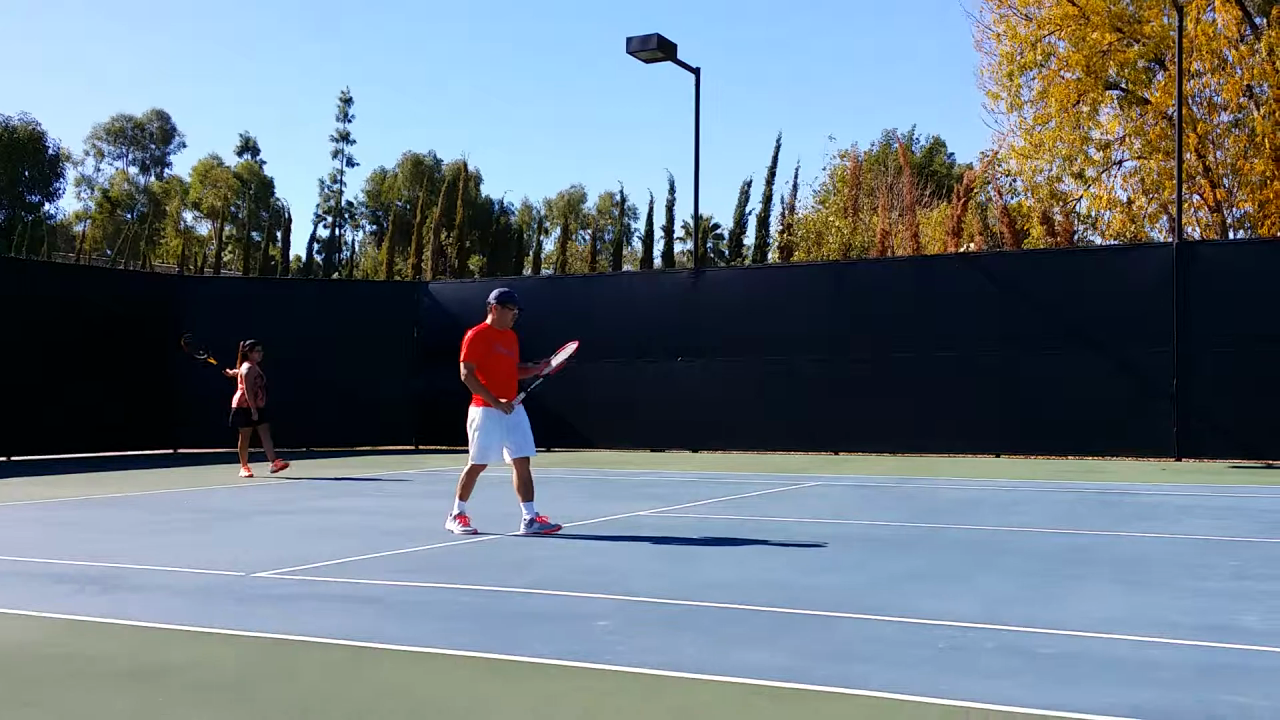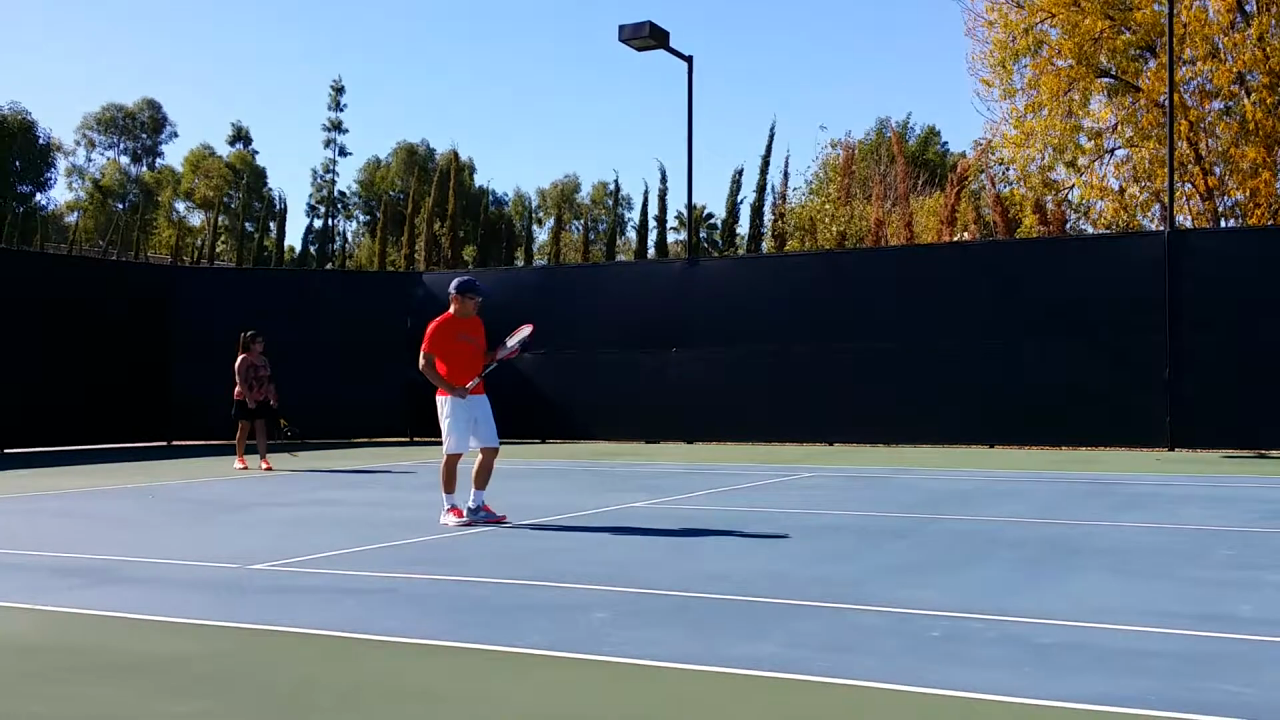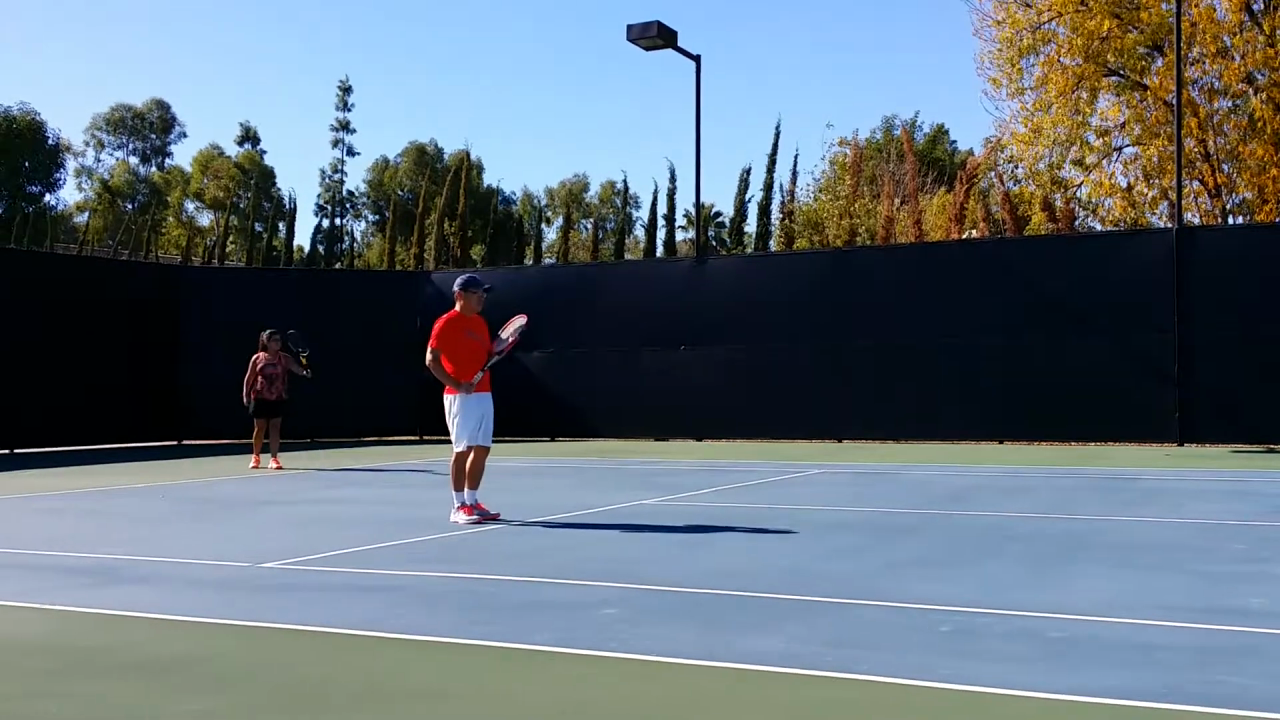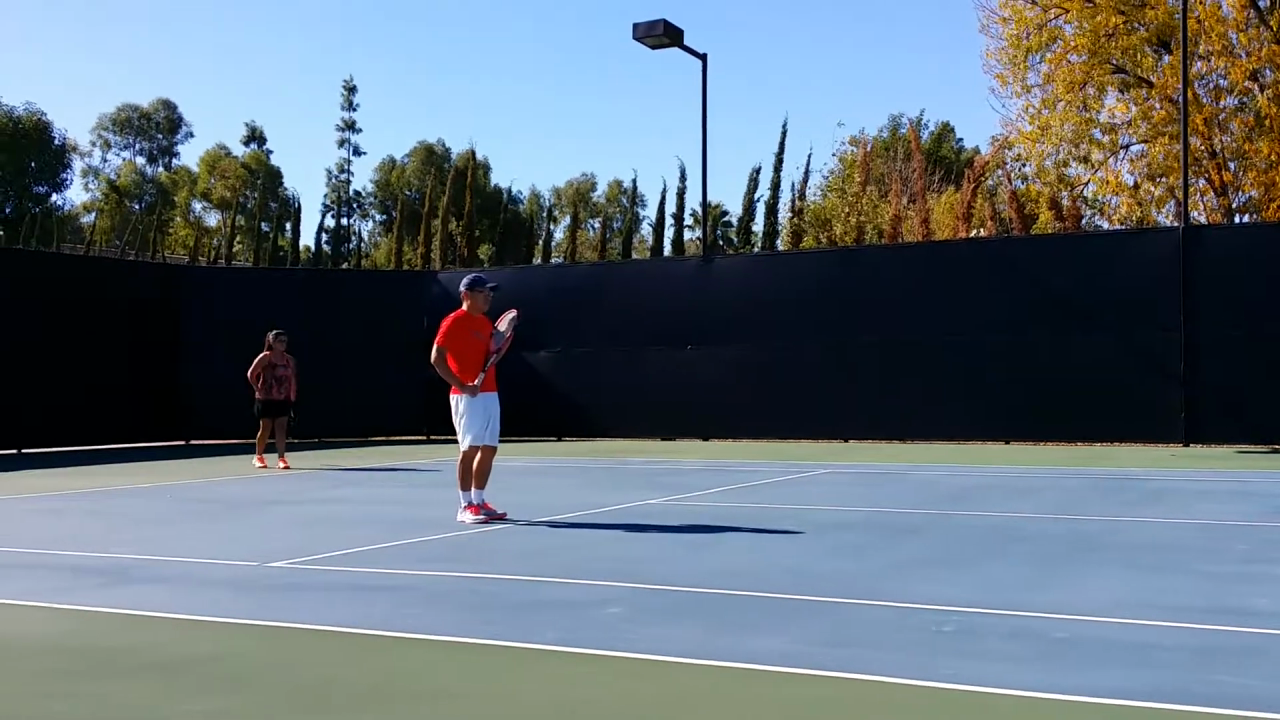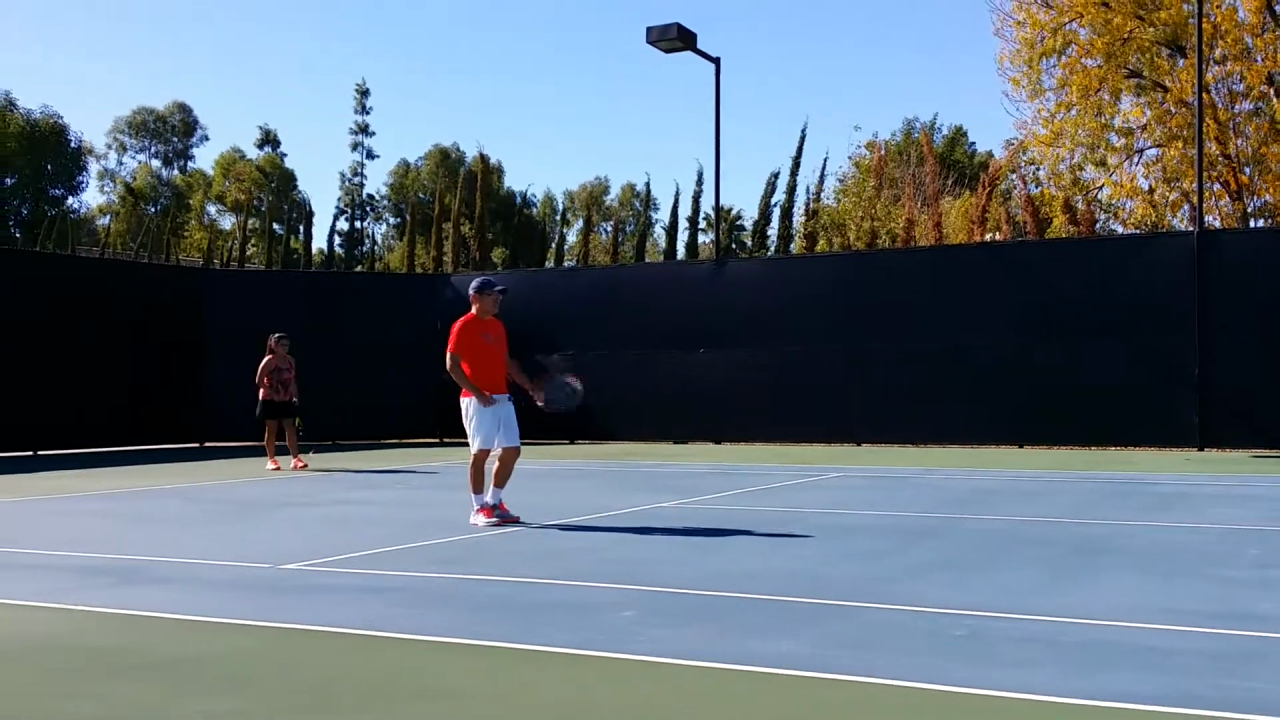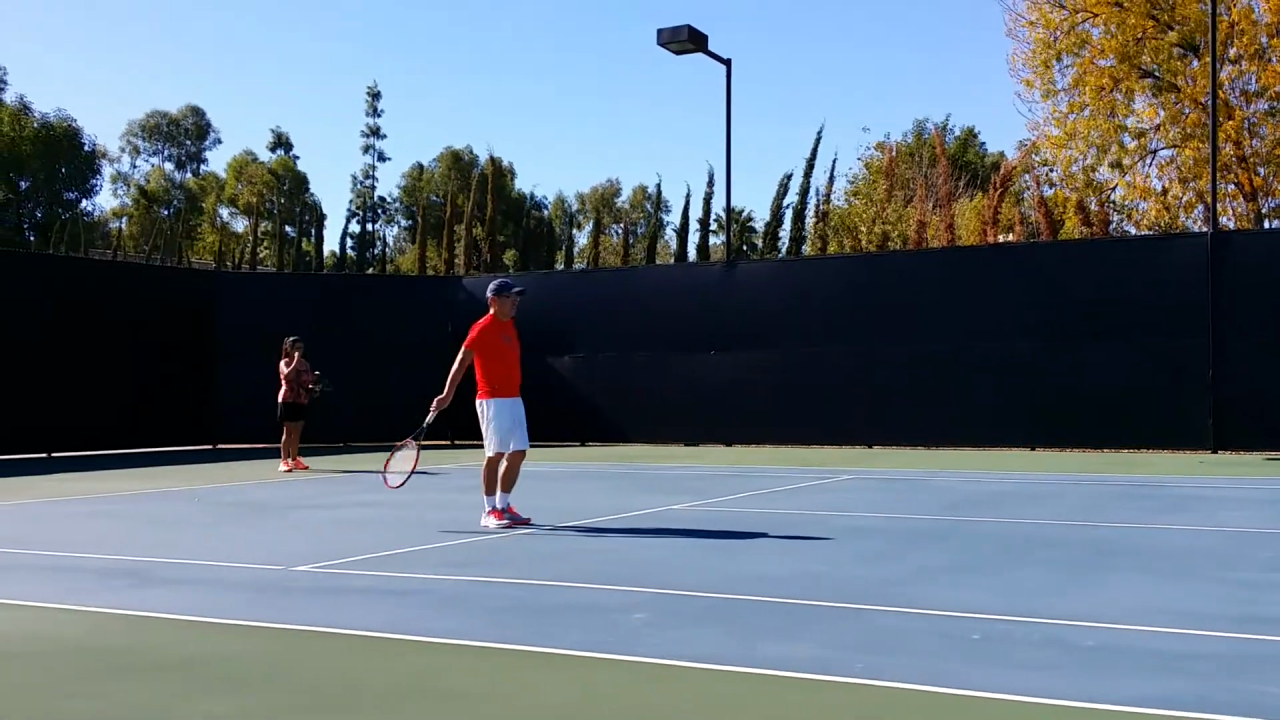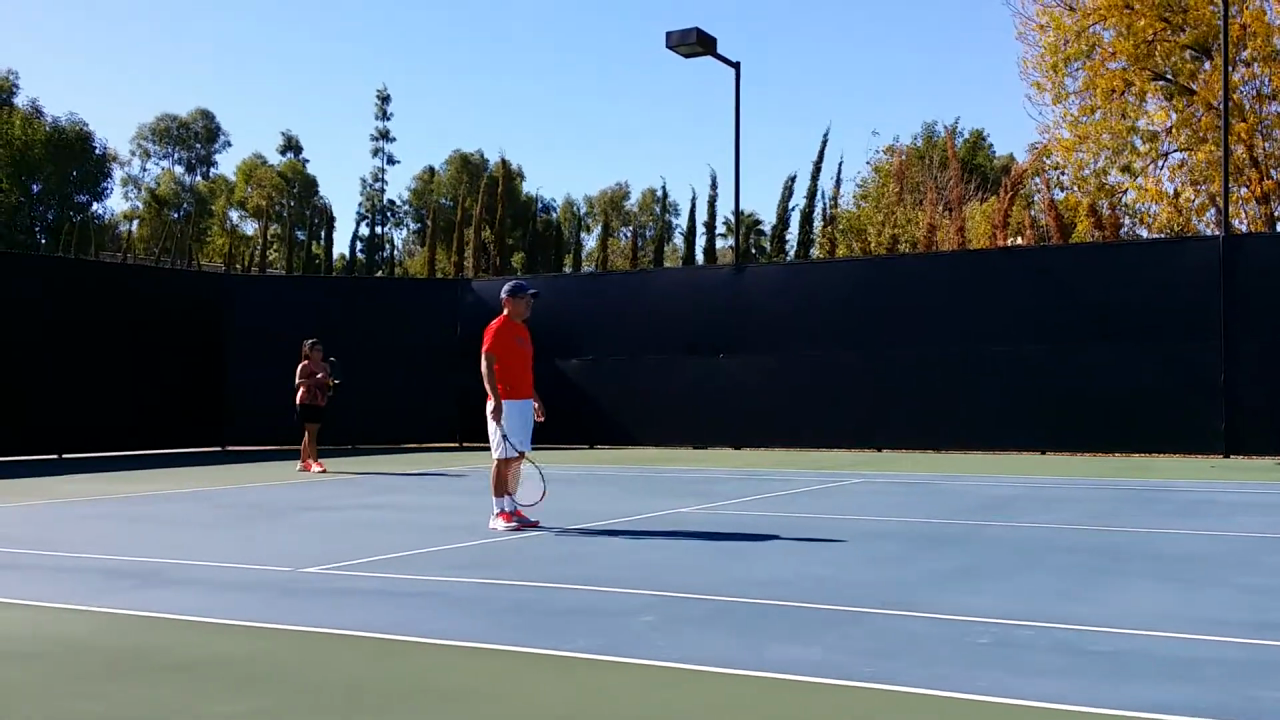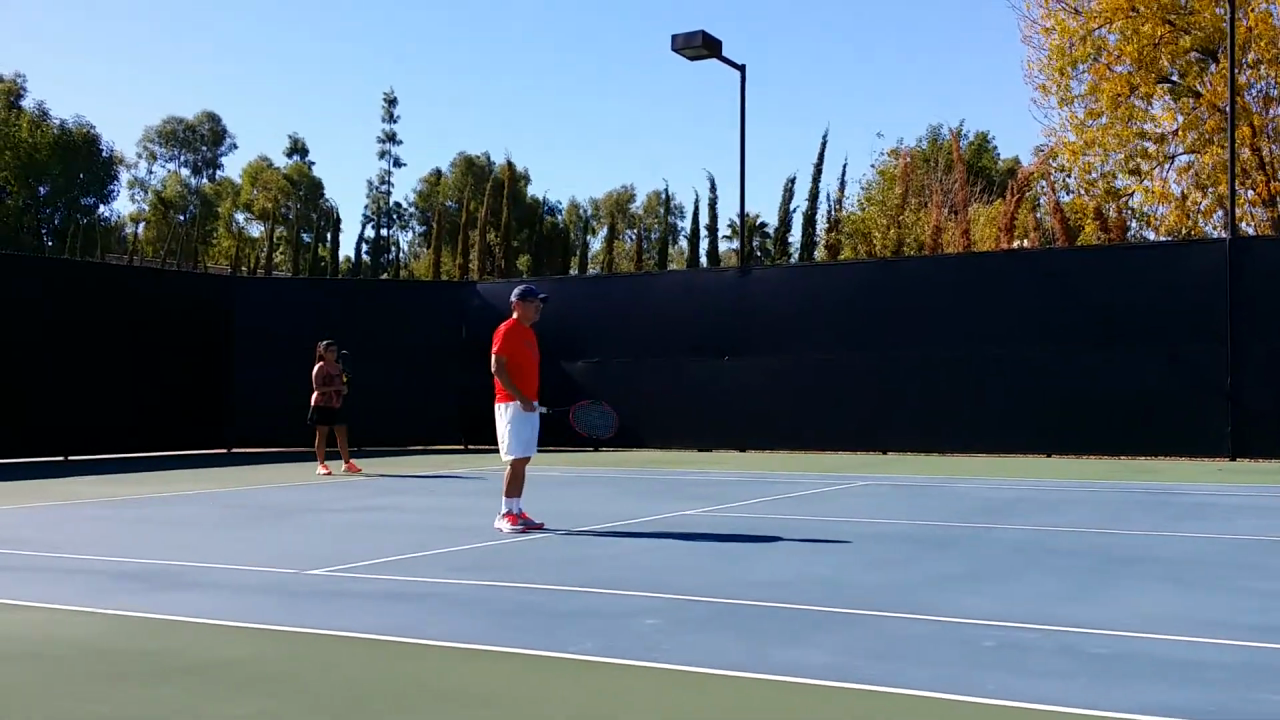
dt=0.5s
person 1, frame 1
left shoulder: (512, 336)
right shoulder: (476, 335)
right elbow: (467, 374)
left wrist: (538, 368)
right wrist: (495, 402)
left hip: (513, 410)
right hip: (486, 410)
left knee: (522, 463)
right knee: (478, 464)
left ankle: (530, 518)
right ankle: (457, 515)
person 1, frame 2
left shoulder: (477, 323)
right shoulder: (440, 326)
right elbow: (425, 363)
left wrist: (500, 354)
right wrist: (451, 388)
left hip: (478, 397)
right hip: (452, 399)
left knee: (490, 450)
right knee: (454, 453)
left ankle: (475, 506)
right ankle: (449, 509)
person 1, frame 3
left shoulder: (480, 322)
right shoulder: (447, 323)
right elbow: (431, 360)
right wrist: (456, 384)
left hip: (483, 394)
right hip: (461, 396)
left knee: (482, 450)
right knee: (463, 450)
left ankle: (471, 502)
right ankle: (459, 507)
person 1, frame 4
left shoulder: (486, 323)
right shoulder: (454, 322)
right elbow: (436, 358)
right wrist: (461, 386)
left hip: (490, 394)
right hip: (468, 396)
left knee: (489, 450)
right knee: (470, 450)
left ankle: (478, 502)
right ankle: (465, 507)
person 1, frame 5
left shoulder: (498, 326)
right shoulder: (464, 326)
right elbow: (452, 365)
left wrist: (529, 386)
right wrist: (478, 393)
left hip: (503, 398)
right hip: (479, 400)
left knee: (511, 451)
right knee: (480, 453)
left ankle: (494, 501)
right ankle: (479, 509)
person 1, frame 6
left shoulder: (509, 326)
right shoulder: (483, 328)
right elbow: (461, 361)
right wrist: (448, 395)
left hip: (514, 400)
right hip: (493, 401)
left knee: (518, 454)
right knee: (495, 455)
left ankle: (503, 507)
right ankle: (490, 511)
person 1, frame 7
left shoulder: (522, 329)
right shoulder: (497, 328)
right elbow: (487, 366)
left wrist: (535, 399)
right wrist: (496, 401)
left hip: (524, 402)
right hip: (506, 403)
left knee: (517, 457)
right knee: (504, 458)
left ankle: (510, 509)
right ankle: (498, 514)
person 1, frame 8
left shoulder: (529, 333)
right shoulder: (507, 330)
right elbow: (497, 368)
right wrist: (521, 399)
left hip: (528, 405)
right hip: (512, 405)
left knee: (522, 460)
right knee: (518, 459)
left ankle: (516, 512)
right ankle: (505, 515)
